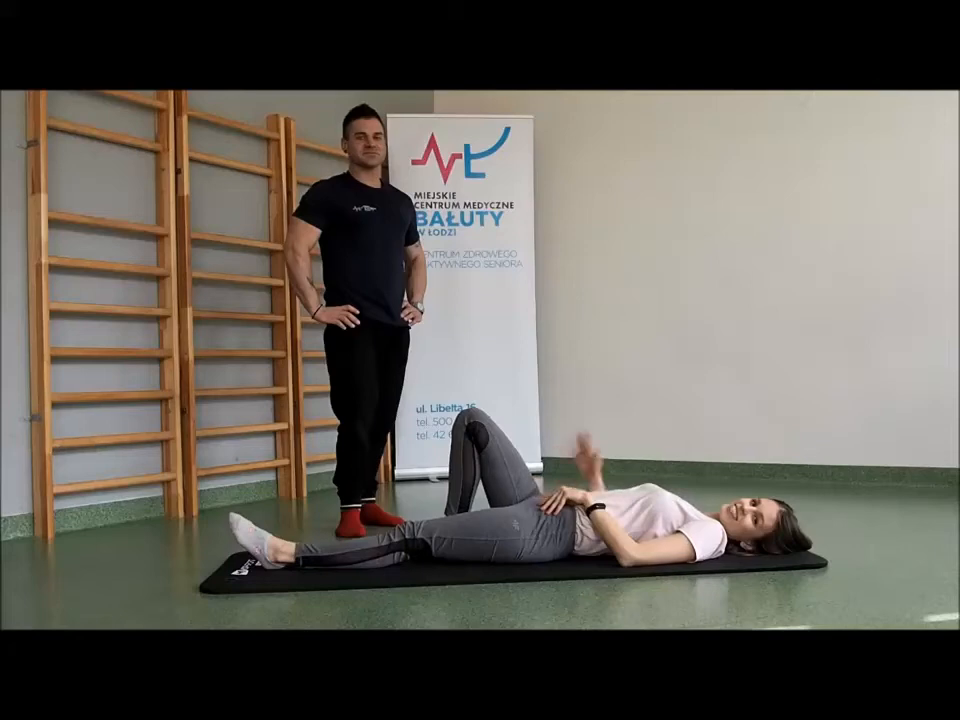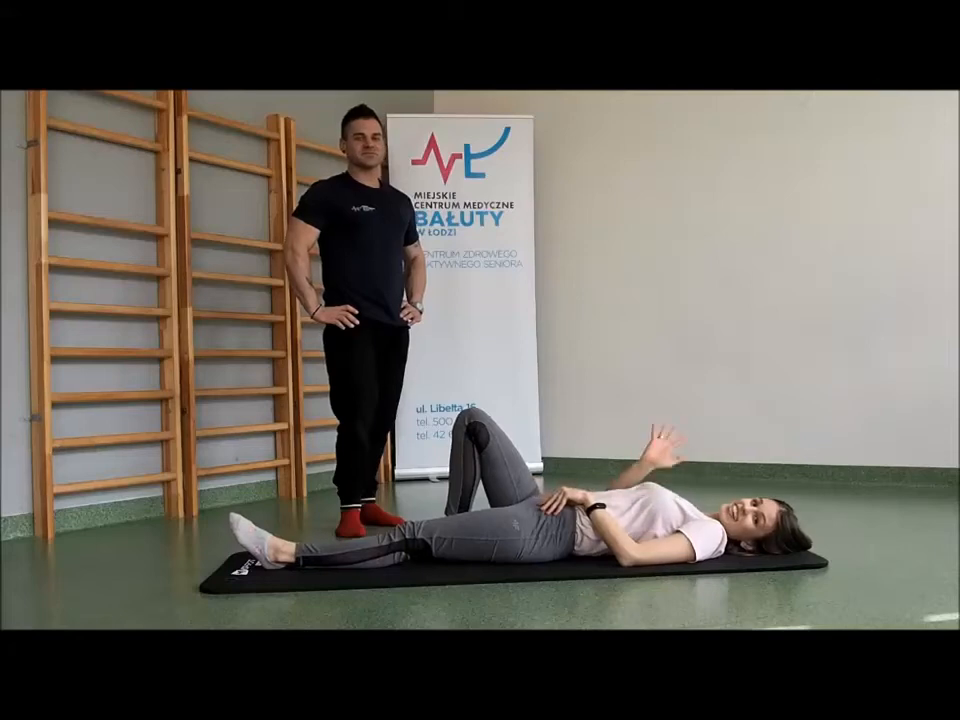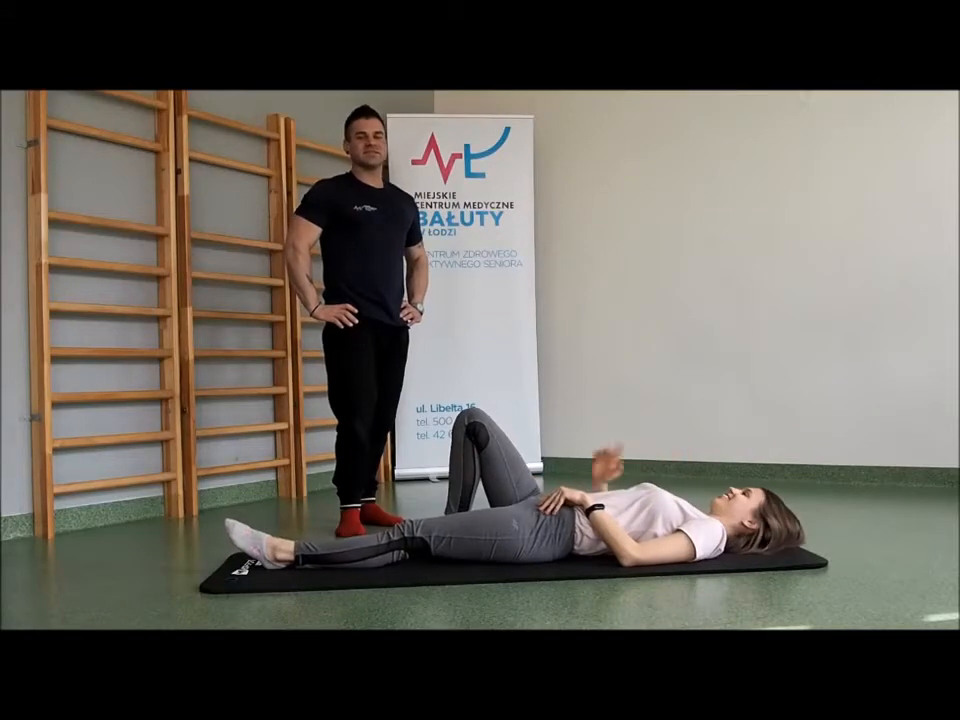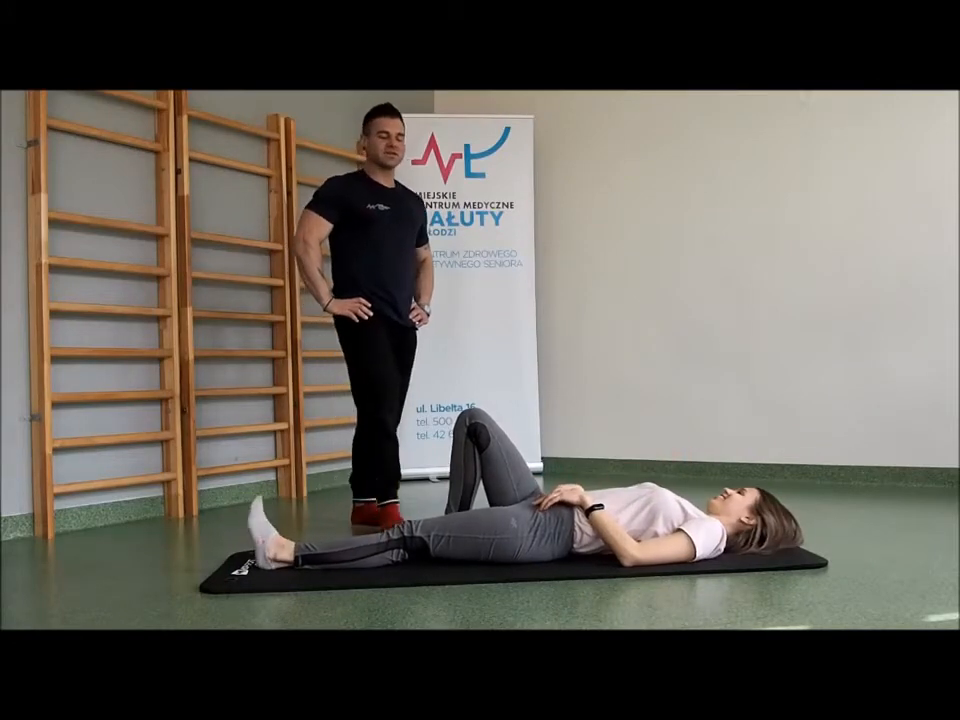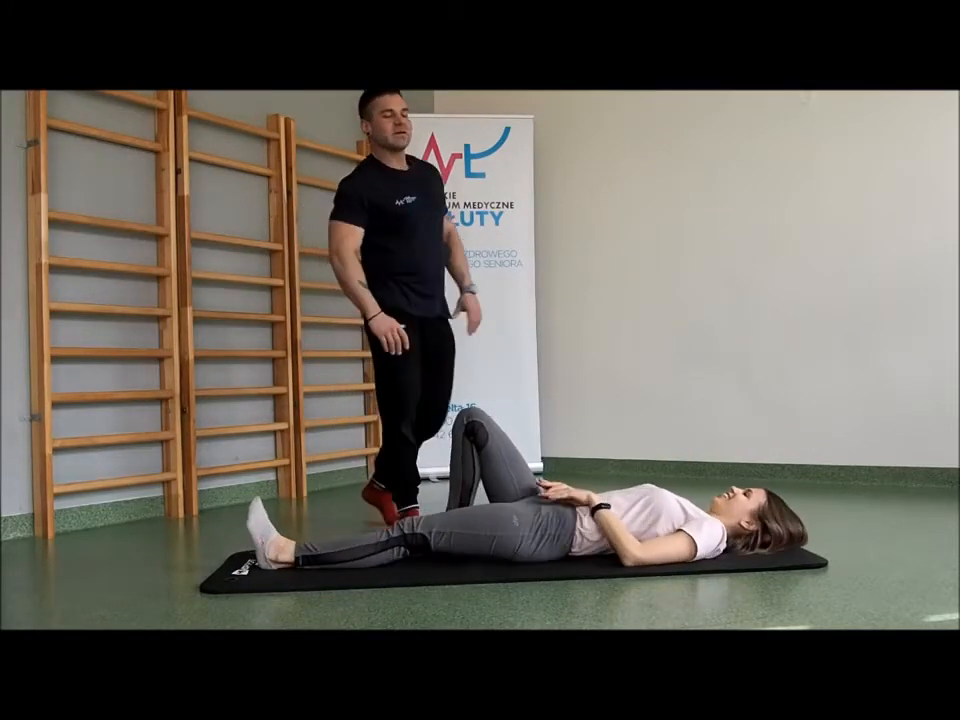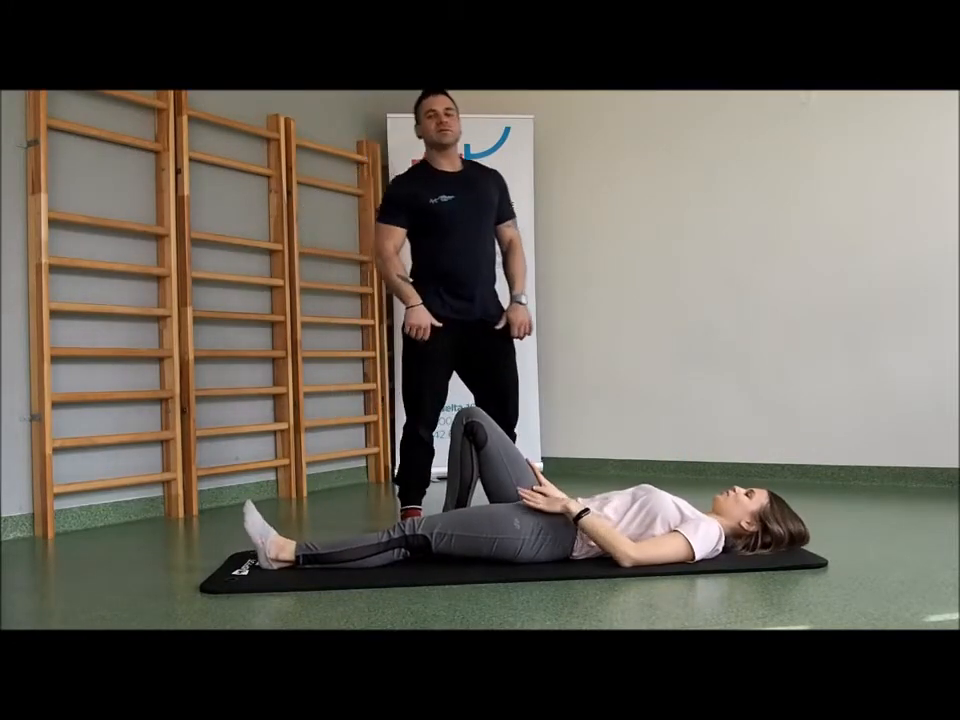
dt=0.7s
person 1, frame 1
left shoulder: (709, 540)
right shoulder: (696, 516)
left elbow: (631, 555)
left wrist: (586, 501)
right wrist: (592, 473)
left hip: (545, 534)
right hip: (545, 508)
left knee: (409, 537)
right knee: (472, 422)
left ankle: (287, 553)
right ankle: (452, 536)
person 1, frame 2
left shoulder: (709, 538)
right shoulder: (698, 515)
left elbow: (630, 553)
left wrist: (586, 500)
right wrist: (646, 464)
left hip: (546, 534)
right hip: (544, 508)
left knee: (410, 537)
right knee: (472, 422)
left ankle: (288, 554)
right ankle: (453, 533)
person 1, frame 3
left shoulder: (710, 536)
right shoulder: (692, 516)
left elbow: (632, 555)
left wrist: (587, 500)
right wrist: (601, 480)
left hip: (546, 534)
right hip: (545, 508)
left knee: (409, 537)
right knee: (472, 421)
left ankle: (286, 553)
right ankle: (451, 534)
person 1, frame 4
left shoulder: (709, 536)
right shoulder: (691, 517)
left elbow: (632, 555)
left wrist: (587, 500)
right wrist: (578, 495)
left hip: (545, 534)
right hip: (544, 509)
left knee: (411, 537)
right knee: (473, 422)
left ankle: (288, 554)
right ankle: (452, 534)
person 1, frame 5
left shoulder: (710, 536)
right shoulder: (692, 515)
left elbow: (635, 554)
left wrist: (591, 500)
right wrist: (576, 491)
left hip: (547, 533)
right hip: (548, 508)
left knee: (409, 532)
right knee: (471, 421)
left ankle: (288, 553)
right ankle: (453, 536)
person 1, frame 6
left shoulder: (707, 536)
right shoulder: (692, 517)
left elbow: (630, 554)
left wrist: (573, 509)
right wrist: (559, 493)
left hip: (547, 536)
right hip: (557, 512)
left knee: (411, 535)
right knee: (470, 420)
left ankle: (291, 554)
right ankle: (449, 535)
person 2, frame 1
left shoulder: (401, 201)
right shoulder: (328, 194)
left elbow: (416, 257)
right elbow: (295, 250)
left wrist: (417, 302)
right wrist: (317, 308)
left hip: (395, 327)
right hip: (352, 327)
left knee: (382, 418)
right knee: (357, 416)
left ankle: (368, 500)
right ankle: (350, 509)
person 2, frame 2
left shoulder: (399, 202)
right shoulder: (327, 194)
left elbow: (415, 257)
right elbow: (294, 251)
left wrist: (416, 302)
right wrist: (316, 308)
left hip: (394, 327)
right hip: (351, 327)
left knee: (382, 418)
right knee: (357, 416)
left ankle: (367, 501)
right ankle: (350, 509)
person 2, frame 3
left shoulder: (403, 202)
right shoulder: (329, 193)
left elbow: (418, 258)
right elbow: (295, 249)
left wrist: (417, 303)
right wrist: (316, 306)
left hip: (394, 326)
right hip: (351, 324)
left knee: (382, 417)
right knee: (356, 415)
left ankle: (367, 500)
right ankle: (350, 509)
person 2, frame 4
left shoulder: (412, 202)
right shoulder: (341, 190)
left elbow: (424, 260)
right elbow: (304, 243)
left wrist: (424, 304)
right wrist: (328, 300)
left hip: (403, 323)
right hip: (363, 318)
left knee: (384, 414)
right knee: (381, 407)
left ankle: (365, 502)
right ankle: (388, 505)
person 2, frame 5
left shoulder: (429, 175)
right shoulder: (359, 185)
left elbow: (448, 235)
right elbow: (342, 254)
left wrist: (467, 288)
right wrist: (374, 314)
left hip: (435, 314)
right hip: (394, 318)
left knee: (433, 410)
right knee: (402, 414)
left ankle: (383, 484)
right ankle: (407, 508)
person 2, frame 6
left shoulder: (490, 180)
right shoulder: (408, 186)
left elbow: (511, 242)
right elbow: (386, 251)
left wrist: (519, 300)
right wrist: (413, 304)
left hip: (487, 318)
right hip: (433, 321)
left knee: (503, 414)
right knee: (422, 419)
right ankle: (411, 508)
